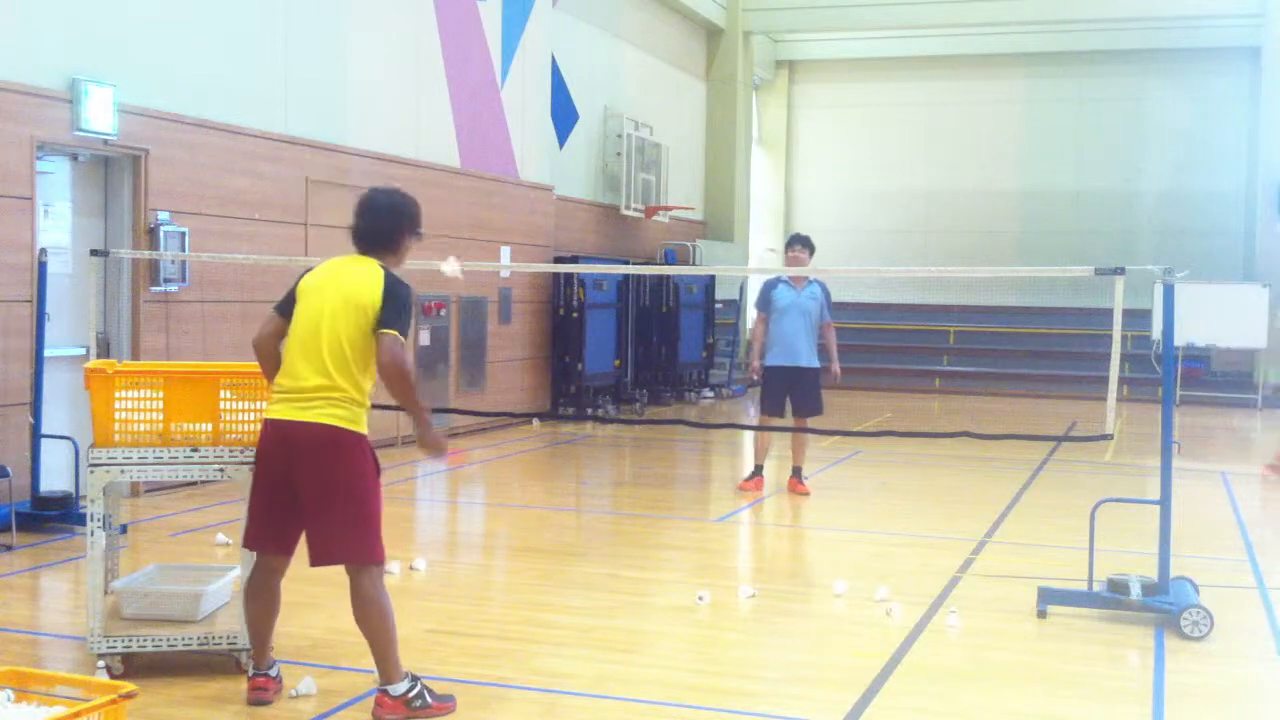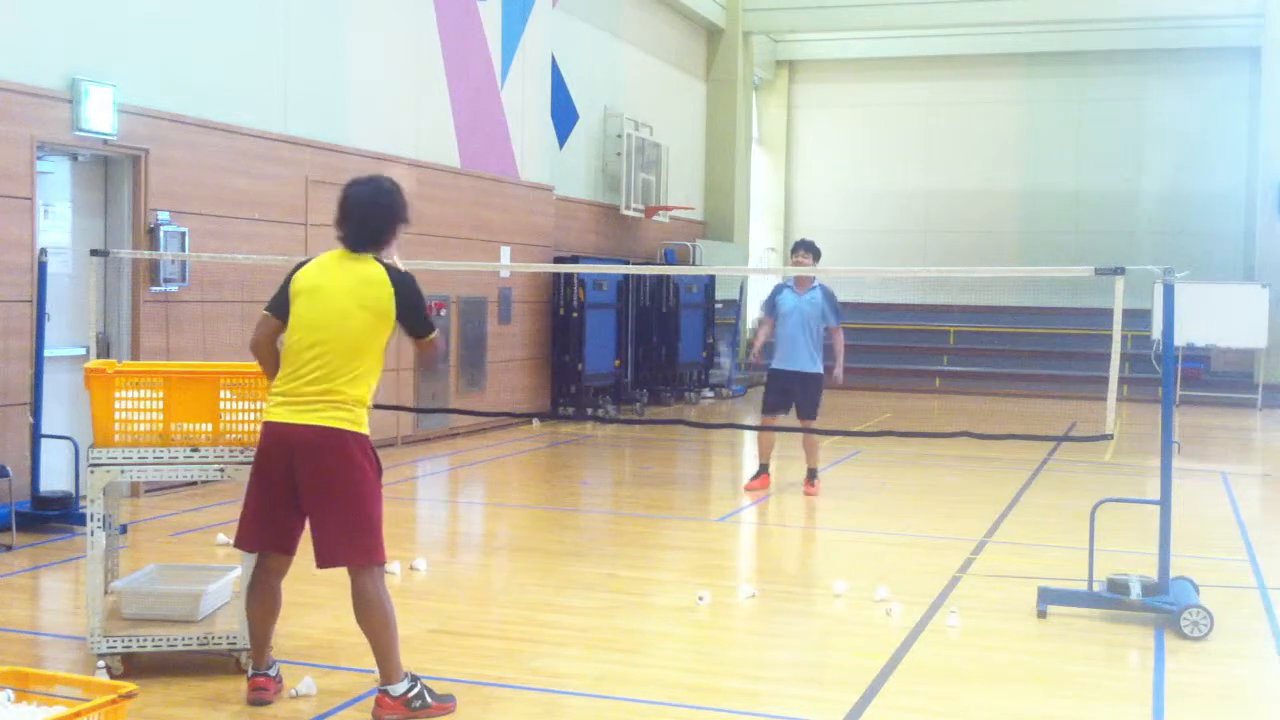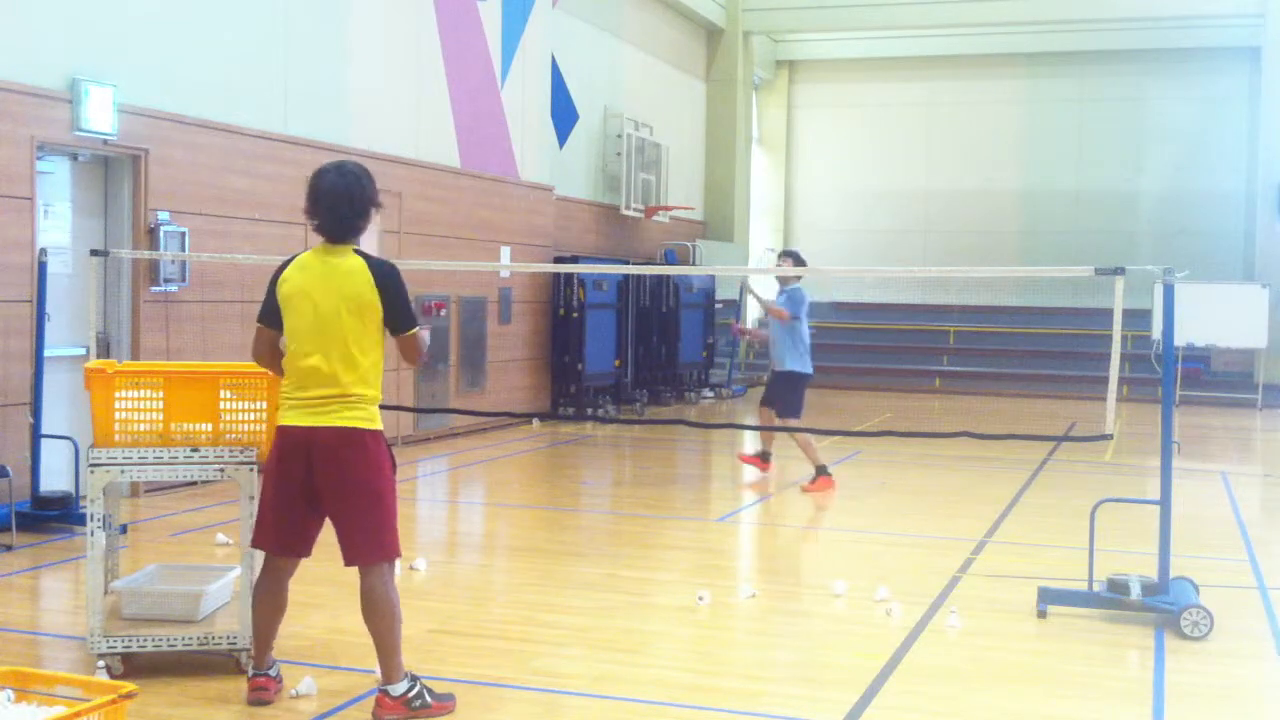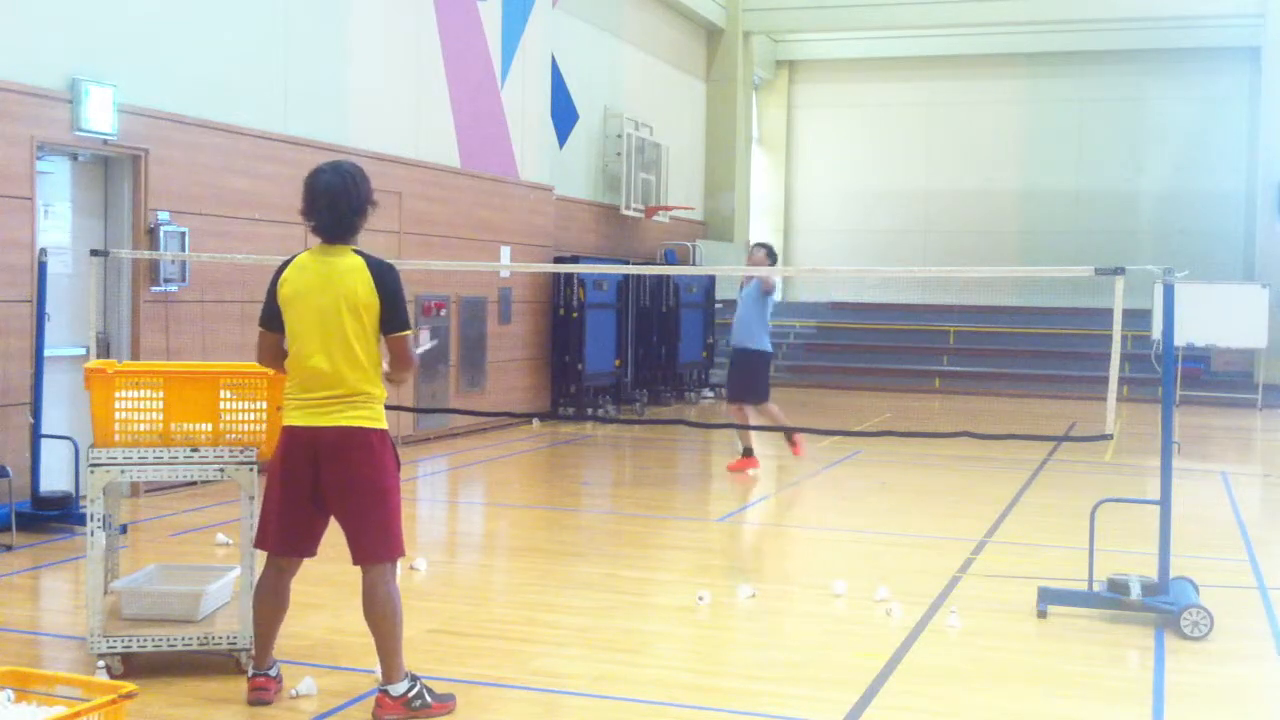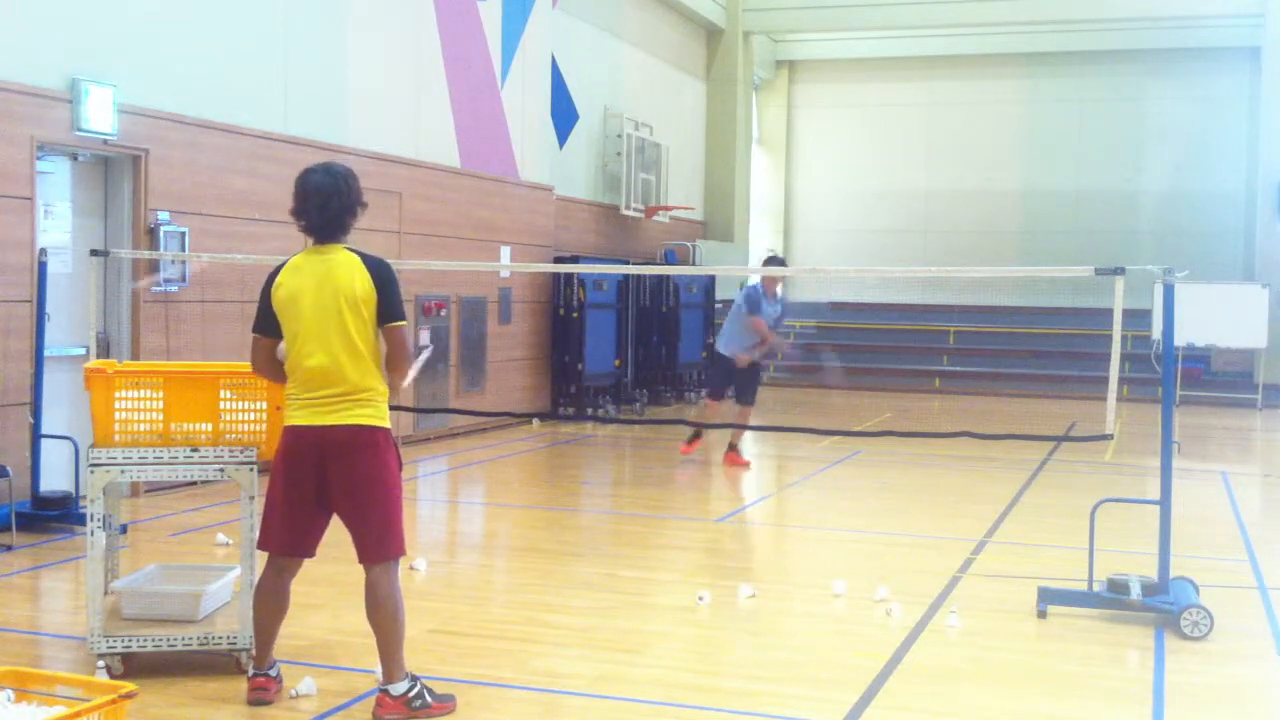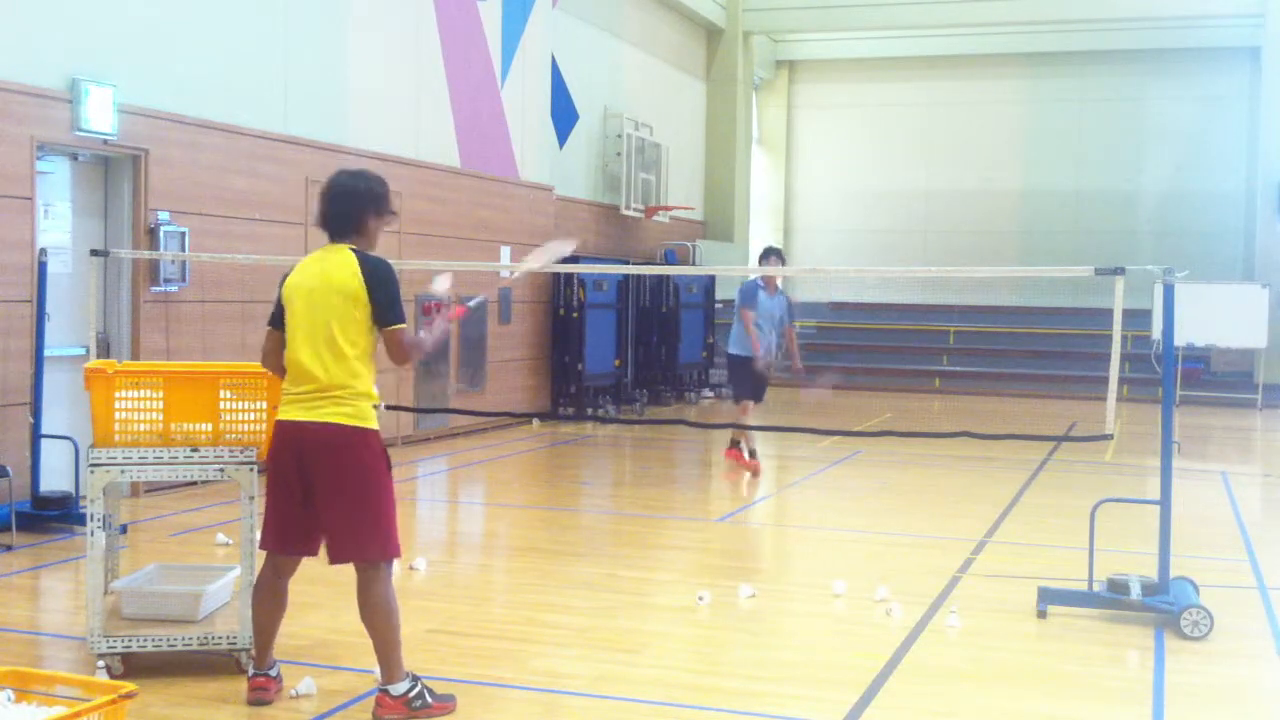
dt=0.5s
person 1, frame 1
left shoulder: (315, 274)
right shoulder: (391, 287)
left elbow: (263, 342)
right elbow: (391, 361)
right wrist: (424, 426)
left hip: (279, 426)
right hip: (335, 431)
left knee: (269, 558)
right knee: (364, 567)
left ankle: (261, 672)
person 1, frame 2
left shoulder: (305, 272)
right shoulder: (397, 284)
left elbow: (261, 343)
right elbow: (431, 348)
right wrist: (422, 328)
left hip: (280, 429)
right hip: (339, 435)
left knee: (270, 560)
right knee: (365, 568)
left ankle: (261, 672)
person 1, frame 3
left shoulder: (288, 272)
right shoulder: (379, 274)
left elbow: (263, 352)
right elbow: (414, 353)
left hip: (294, 431)
right hip: (353, 433)
left knee: (278, 560)
right knee: (375, 565)
left ankle: (261, 673)
person 1, frame 4
left shoulder: (287, 273)
right shoulder: (377, 274)
left elbow: (268, 355)
right elbow: (404, 361)
right wrist: (387, 375)
left hip: (299, 432)
right hip: (359, 433)
left knee: (281, 560)
right knee: (378, 564)
left ankle: (261, 672)
person 1, frame 5
left shoulder: (281, 277)
right shoulder: (372, 271)
left elbow: (262, 362)
right elbow: (401, 355)
right wrist: (386, 384)
left hip: (301, 432)
right hip: (361, 431)
left knee: (282, 560)
right knee: (380, 564)
left ankle: (261, 673)
person 1, frame 6
left shoulder: (298, 272)
right shoulder: (372, 269)
left elbow: (271, 356)
right elbow: (402, 352)
right wrist: (431, 339)
left hip: (291, 427)
right hip: (347, 430)
left knee: (280, 558)
right knee: (373, 564)
left ankle: (261, 672)
person 2, frame 1
left shoulder: (820, 290)
right shoulder: (771, 286)
left elbow: (827, 328)
right elbow: (761, 323)
left wrist: (834, 361)
right wrist: (755, 357)
left hip: (807, 366)
right hip: (775, 364)
left knee: (801, 421)
right knee: (766, 419)
left ankle: (796, 476)
right ankle: (757, 473)
person 2, frame 2
left shoulder: (824, 295)
right shoulder: (779, 291)
left elbow: (836, 331)
right elbow: (768, 324)
left wrist: (839, 365)
right wrist: (757, 346)
left hip: (810, 370)
right hip: (780, 367)
left knee: (807, 423)
right knee: (768, 419)
left ankle: (812, 476)
right ankle: (763, 473)
person 2, frame 3
left shoulder: (795, 294)
right shoulder: (782, 295)
left elbow: (783, 315)
left wrist: (756, 294)
right wrist: (749, 333)
left hip: (794, 370)
right hip: (782, 368)
left knee: (790, 422)
right knee: (766, 410)
left ankle: (823, 474)
right ankle: (764, 457)
person 2, frame 4
left shoulder: (763, 282)
right shoulder: (749, 282)
left elbow: (770, 284)
left wrist: (759, 271)
left hip: (756, 351)
right hip: (740, 351)
left knee: (760, 404)
right knee: (735, 405)
left ankle: (790, 433)
right ankle: (748, 455)
person 2, frame 5
left shoulder: (779, 306)
right shoulder: (751, 293)
left elbow: (767, 340)
right elbow: (759, 329)
left wrist: (751, 355)
right wrist: (775, 342)
left hip: (750, 361)
right hip: (725, 354)
left knee: (745, 408)
right knee: (711, 402)
left ankle: (732, 450)
right ankle: (695, 435)
person 2, frame 6
left shoulder: (783, 298)
right shoulder: (749, 289)
left elbow: (788, 330)
right elbow: (748, 324)
left wrist: (796, 359)
right wrist: (758, 353)
left hip: (764, 359)
right hip: (741, 356)
left knee: (749, 406)
right knee: (745, 406)
left ankle: (734, 447)
right ankle: (752, 455)
